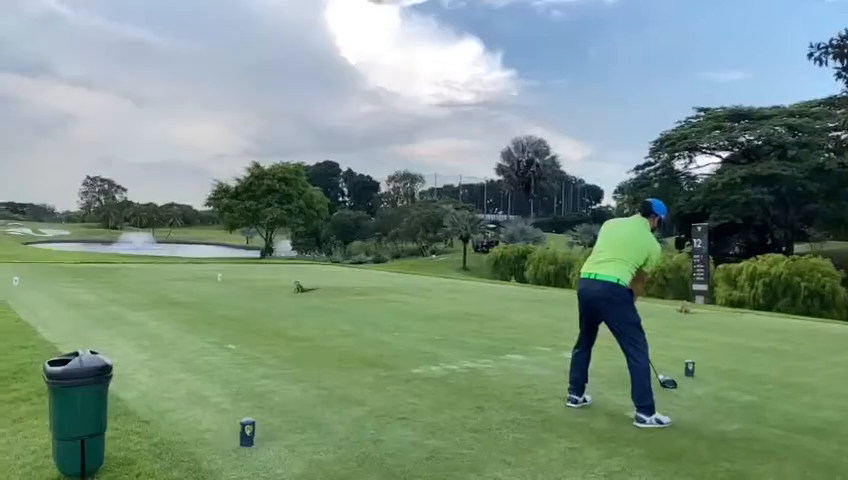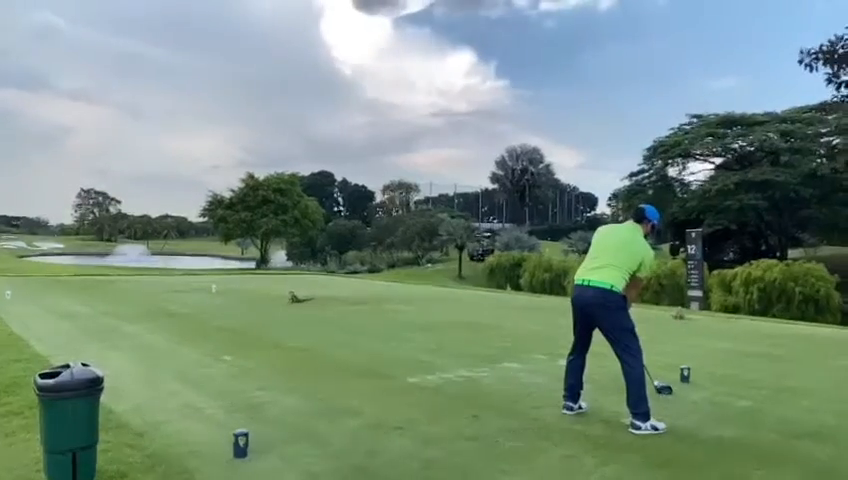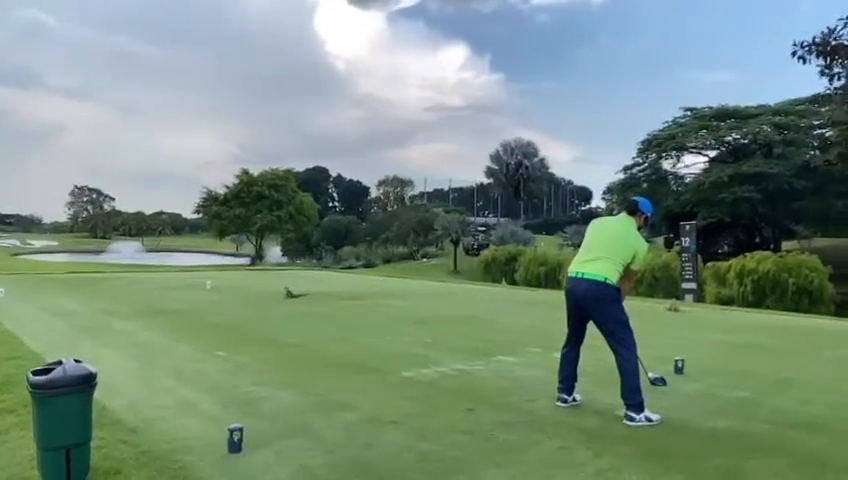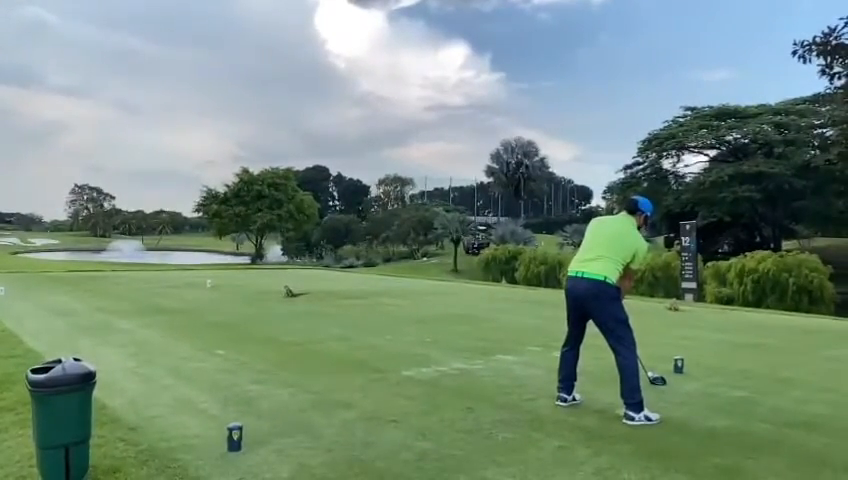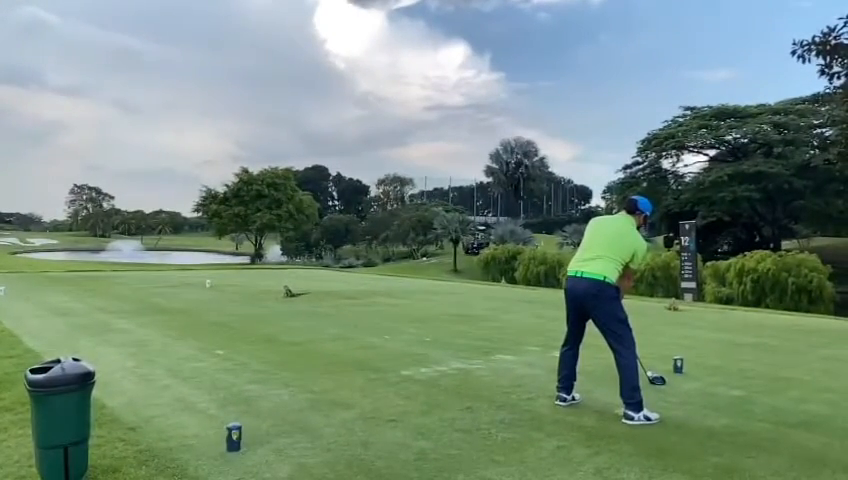
dt=0.4s
person 1, frame 1
left shoulder: (611, 223)
right shoulder: (652, 244)
right elbow: (639, 282)
right wrist: (627, 304)
left hip: (586, 283)
right hip: (612, 289)
left knee: (584, 340)
right knee: (637, 349)
left ankle: (575, 394)
right ankle: (645, 413)
person 1, frame 2
left shoulder: (604, 230)
right shoulder: (645, 249)
right elbow: (633, 287)
right wrist: (623, 309)
left hip: (580, 289)
right hip: (606, 296)
left knee: (578, 347)
right knee: (631, 356)
left ankle: (571, 401)
right ankle: (640, 419)
person 1, frame 3
left shoulder: (597, 222)
right shoulder: (639, 242)
right elbow: (627, 280)
right wrist: (616, 302)
left hip: (573, 282)
right hip: (600, 288)
left knee: (572, 340)
right knee: (625, 348)
left ankle: (565, 393)
right ankle: (634, 410)
person 1, frame 4
left shoulder: (597, 221)
right shoulder: (639, 241)
right elbow: (627, 278)
right wrist: (617, 299)
left hip: (573, 281)
right hip: (600, 287)
left knee: (572, 339)
right knee: (625, 347)
left ankle: (565, 392)
right ankle: (634, 410)
person 1, frame 5
left shoulder: (597, 221)
right shoulder: (638, 241)
right elbow: (626, 278)
right wrist: (616, 299)
left hip: (572, 281)
right hip: (599, 287)
left knee: (572, 339)
right knee: (624, 347)
left ankle: (564, 392)
right ankle: (633, 409)
